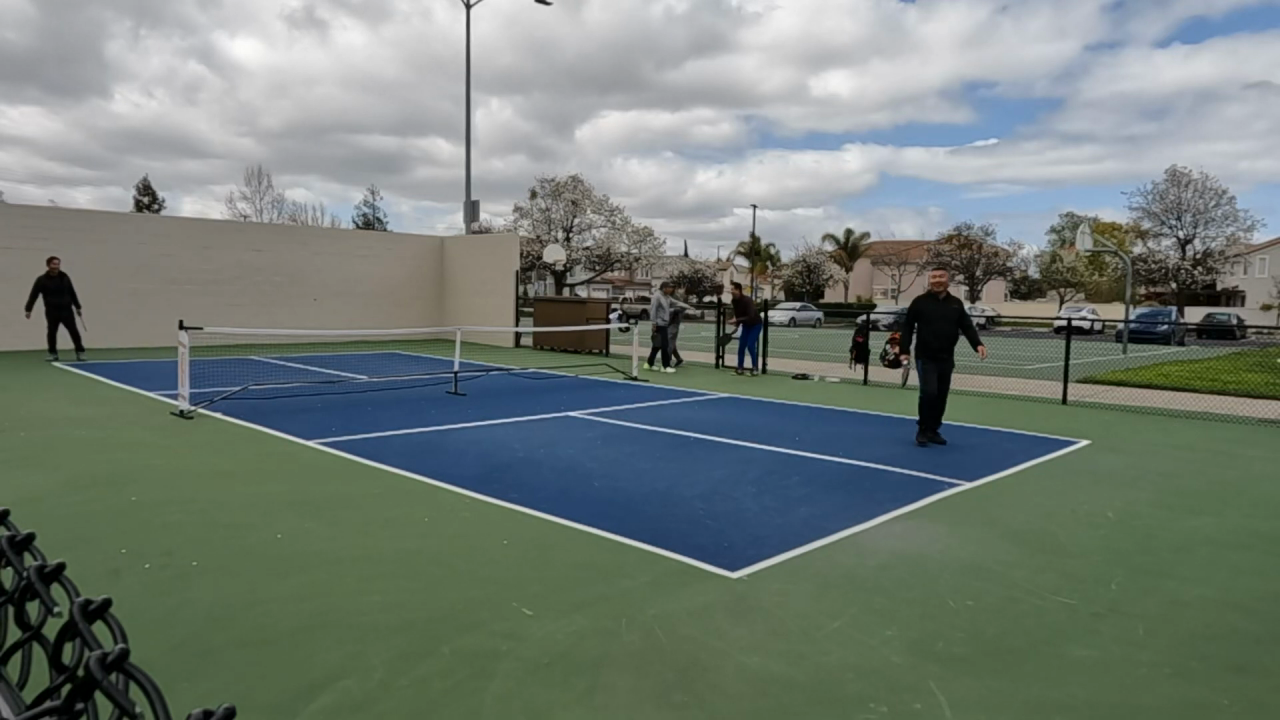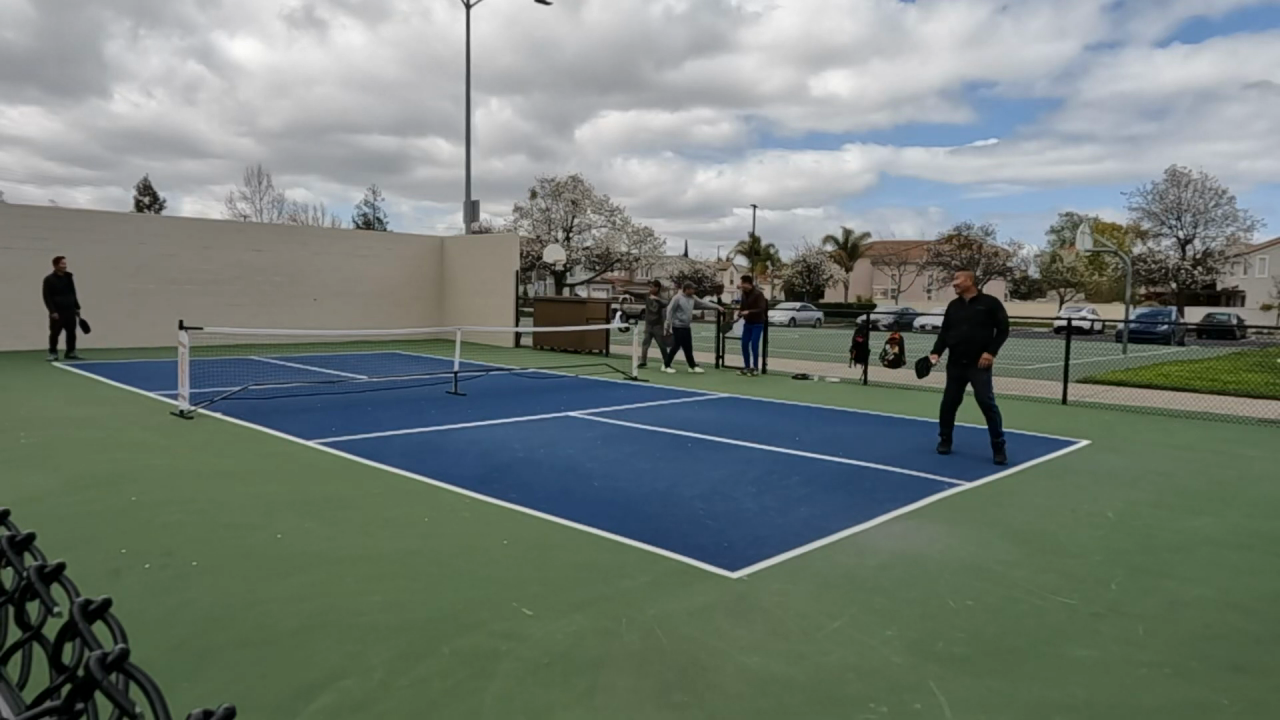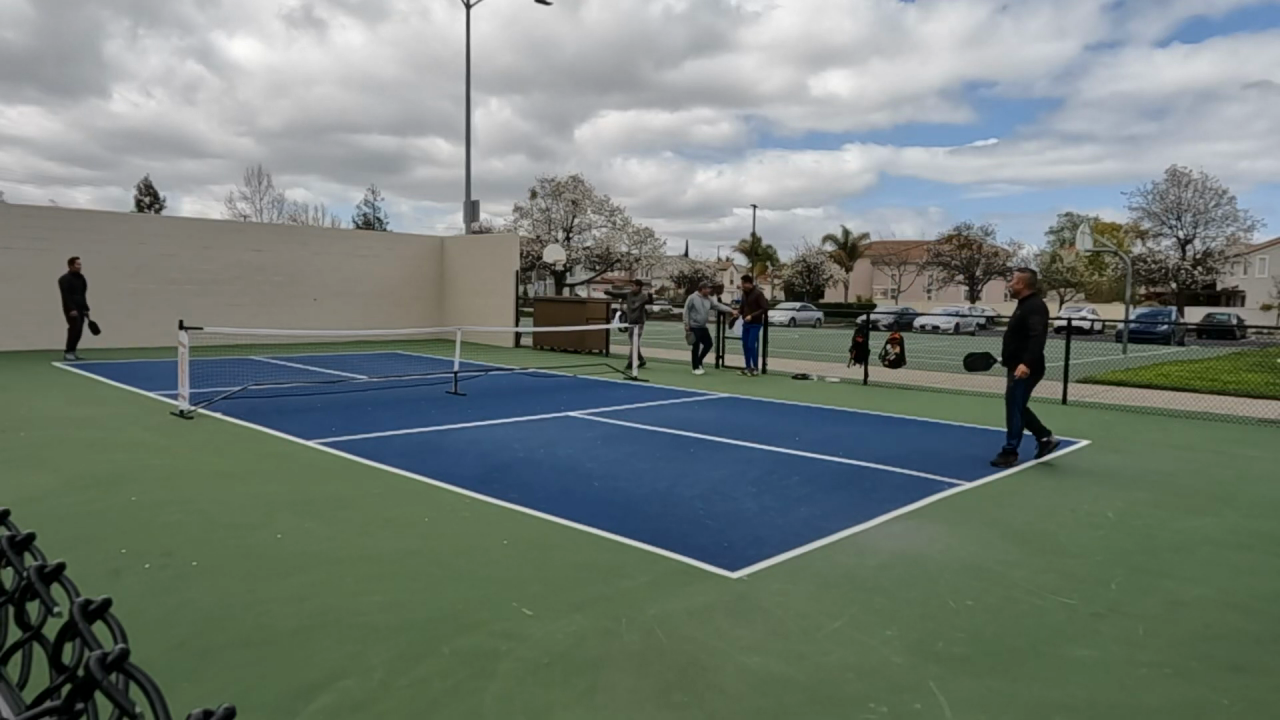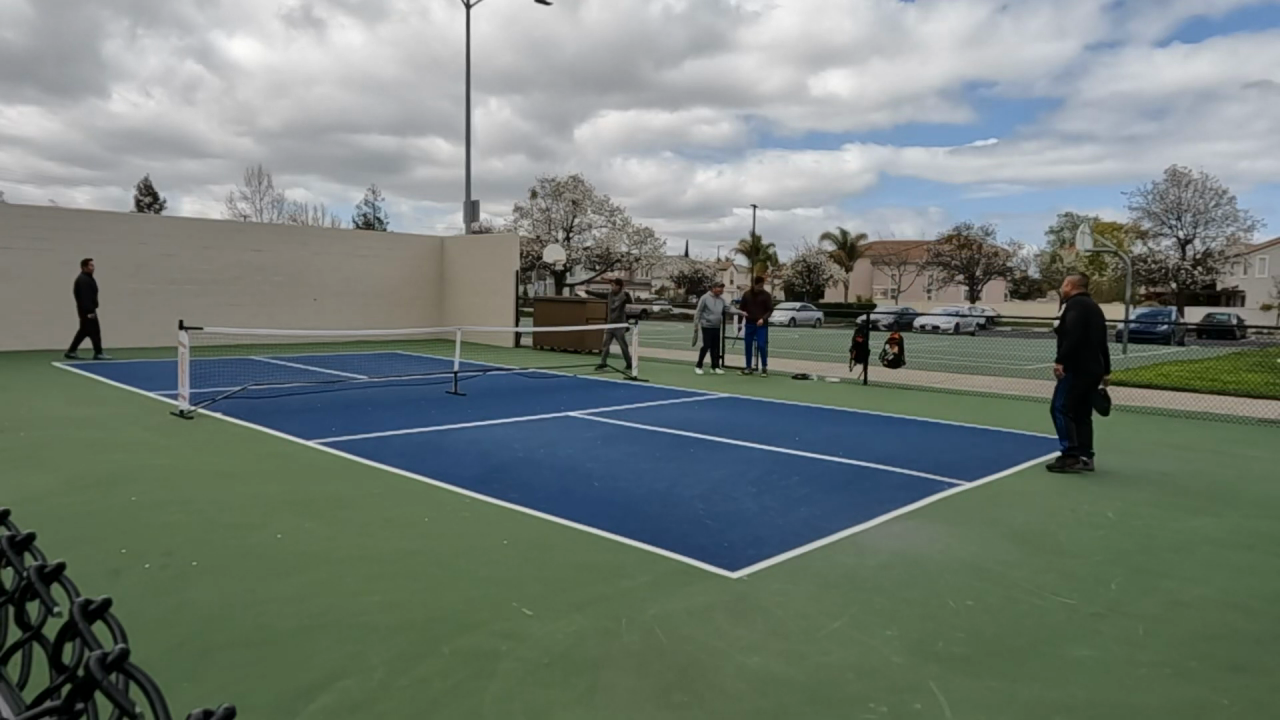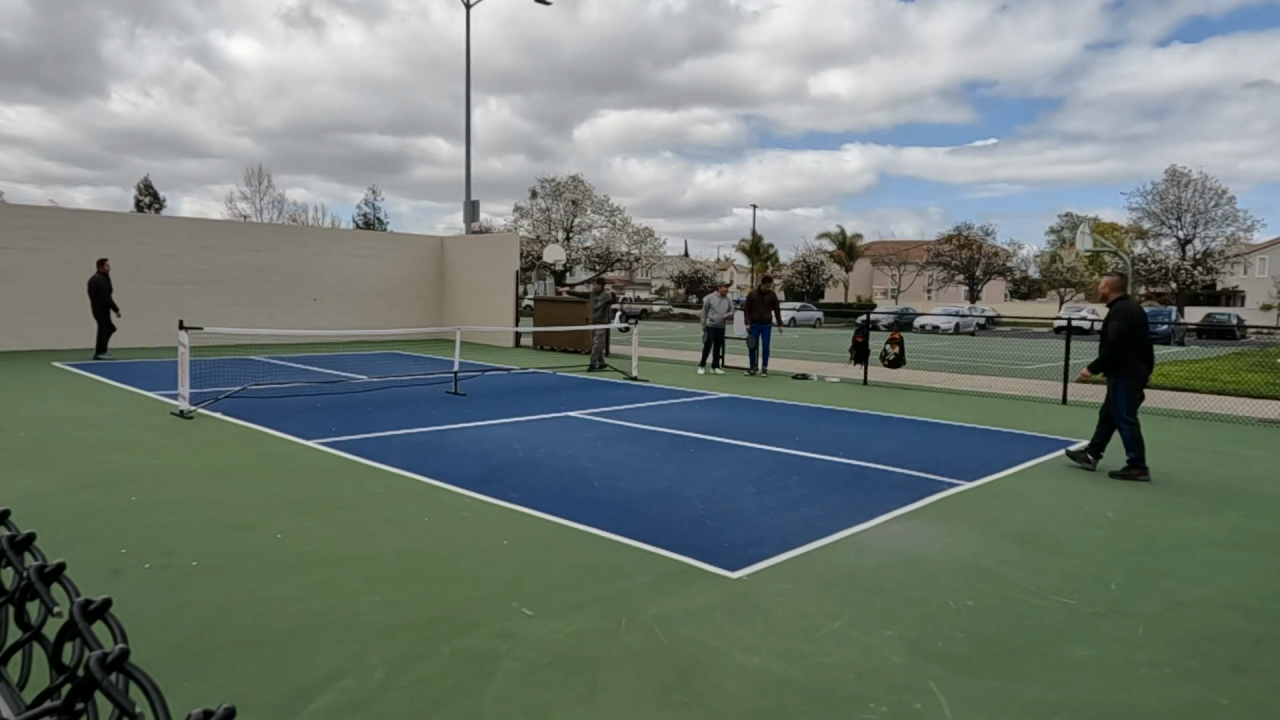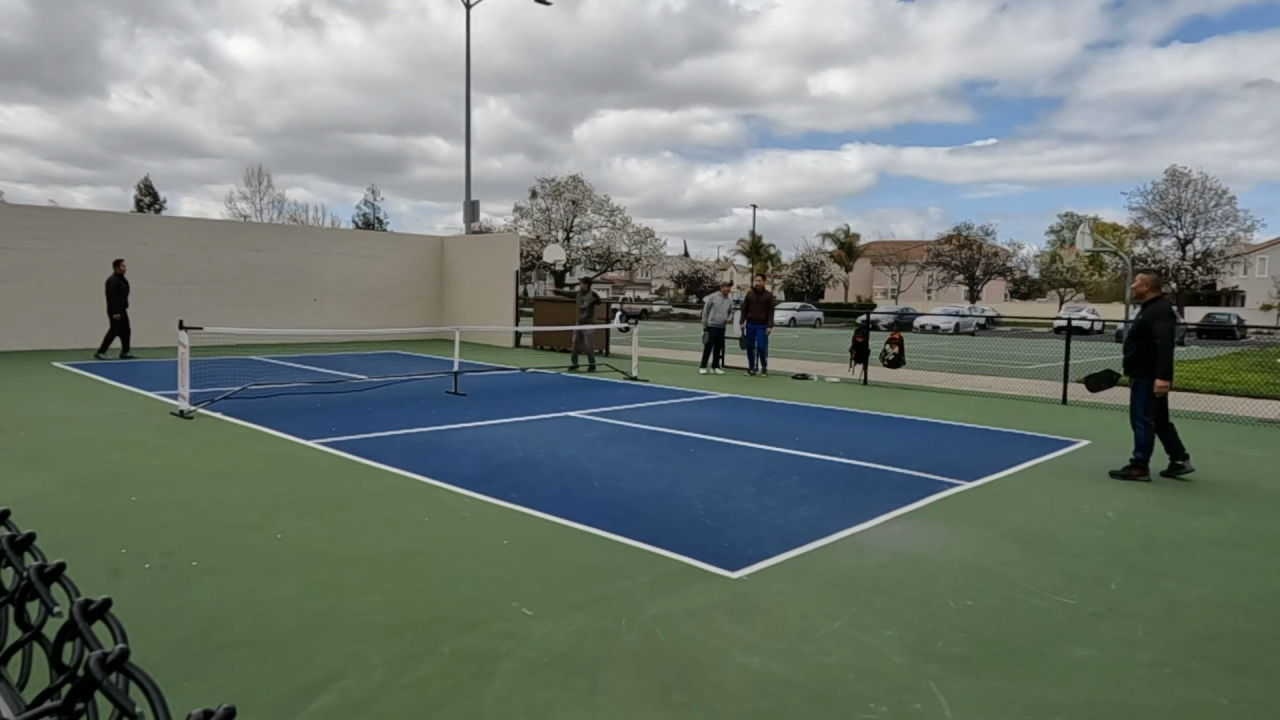
dt=0.5s
person 1, frame 1
left shoulder: (956, 304)
right shoulder: (920, 302)
left elbow: (967, 327)
right elbow: (907, 327)
left wrist: (978, 345)
right wrist: (905, 350)
left hip: (946, 359)
right hip: (926, 358)
left knee: (941, 396)
right knee: (929, 392)
left ankle: (931, 430)
right ankle: (923, 429)
person 1, frame 2
left shoulder: (990, 303)
right shoulder: (953, 306)
left elbow: (1003, 328)
right elbow: (945, 332)
left wrist: (991, 352)
right wrist: (936, 352)
left hip: (979, 365)
right hip: (955, 364)
left knee: (987, 402)
right knee: (949, 403)
left ankle: (999, 445)
right ankle: (945, 439)
person 1, frame 3
left shoulder: (1034, 307)
right shoulder: (1027, 304)
left elbow: (1037, 338)
left wrist: (1026, 363)
right wrist: (1009, 356)
left hip: (1024, 369)
right hip: (1019, 367)
left knee: (1015, 410)
right knee: (1017, 407)
left ankle: (1009, 453)
right ankle: (1045, 438)
person 1, frame 4
left shoulder: (1075, 304)
right shoulder: (1094, 308)
left elbow: (1072, 337)
right elbow: (1102, 343)
left wrist: (1060, 360)
right wrist: (1105, 371)
left hip: (1075, 371)
right hip: (1093, 370)
left knee: (1060, 409)
right knee: (1081, 414)
left ankle: (1071, 456)
right ankle: (1084, 456)
person 1, frame 5
left shoulder: (1119, 311)
right shoulder: (1131, 308)
left elbow: (1112, 347)
right elbow: (1145, 344)
left wrist: (1091, 369)
right wrist: (1147, 370)
left hip: (1124, 375)
right hip: (1133, 373)
left knee: (1125, 419)
right knee: (1108, 414)
left ankle: (1138, 467)
right ankle: (1091, 455)
person 1, frame 6
left shoulder: (1159, 311)
right shoulder: (1150, 308)
left elbow: (1165, 346)
left wrist: (1163, 376)
left hip: (1148, 377)
right hip: (1146, 375)
left knee: (1141, 420)
right knee: (1160, 420)
left ankle: (1139, 467)
right ankle: (1180, 461)
